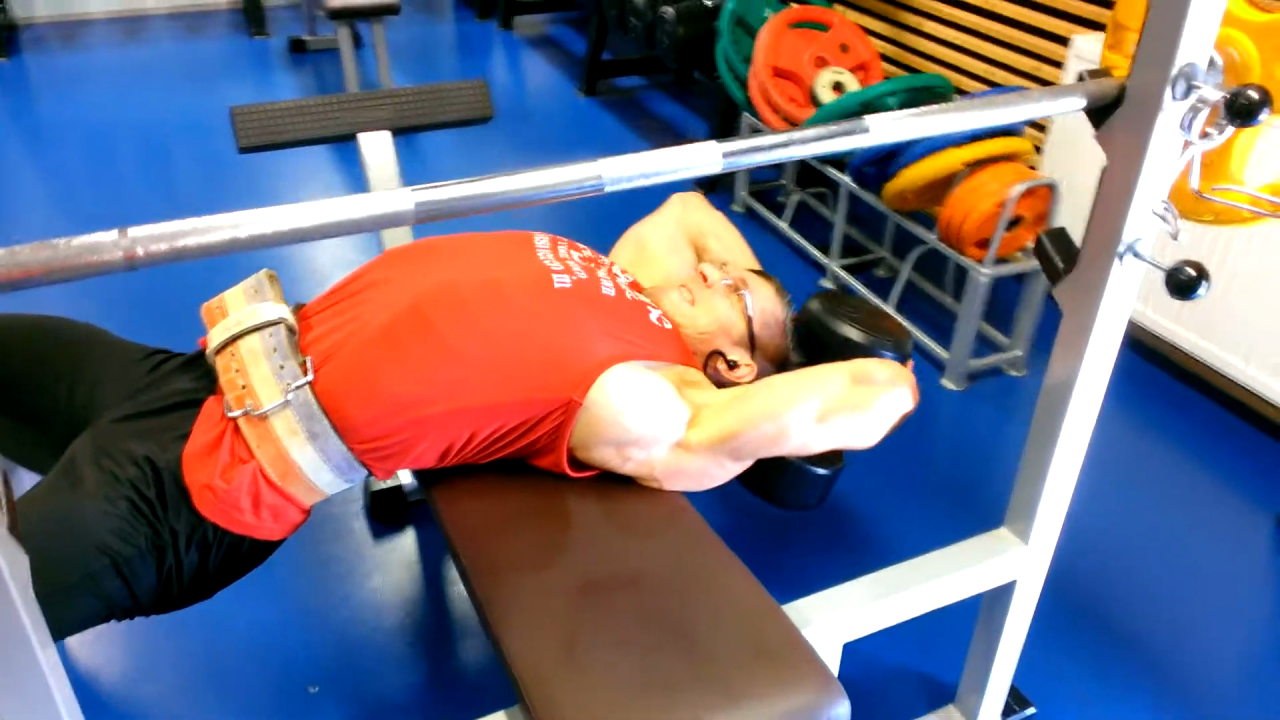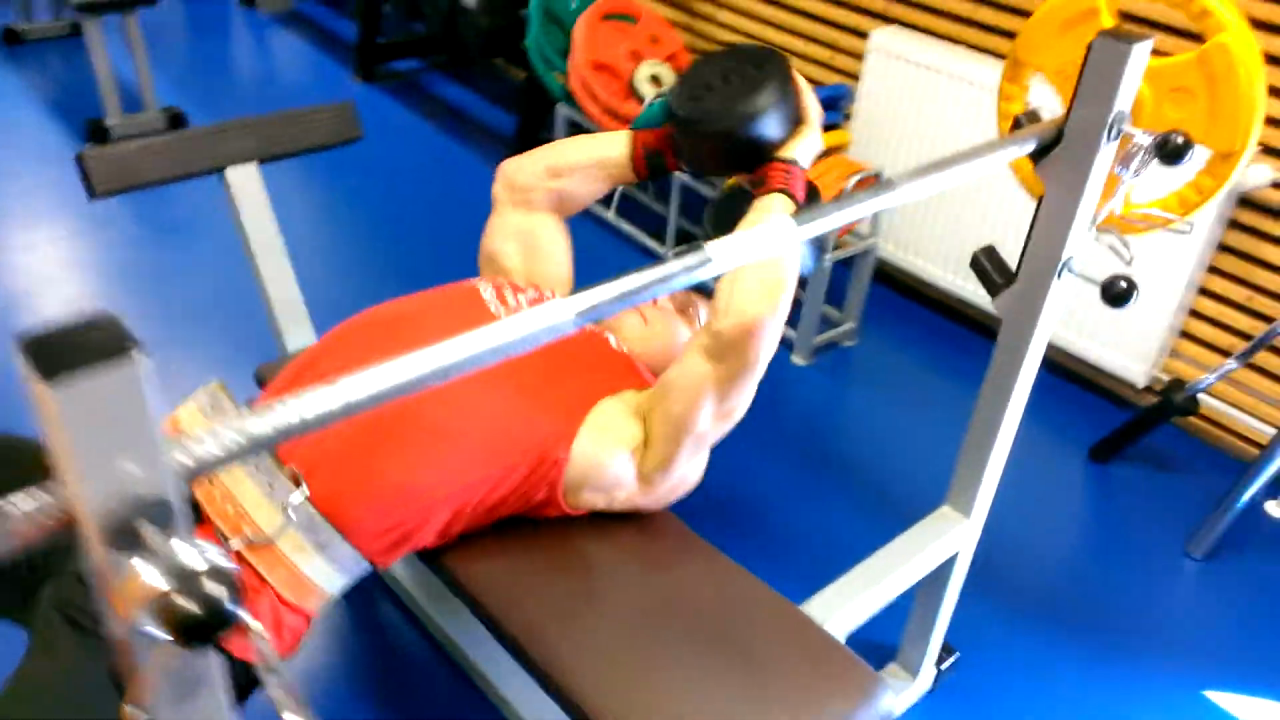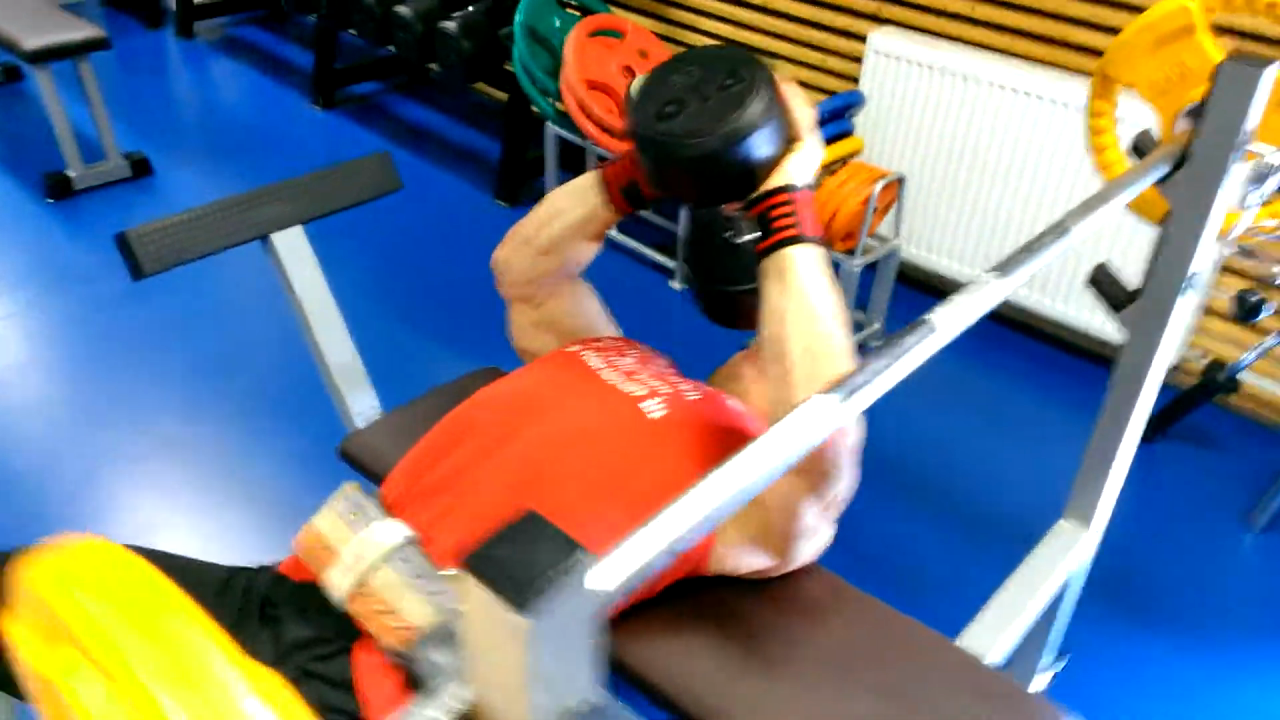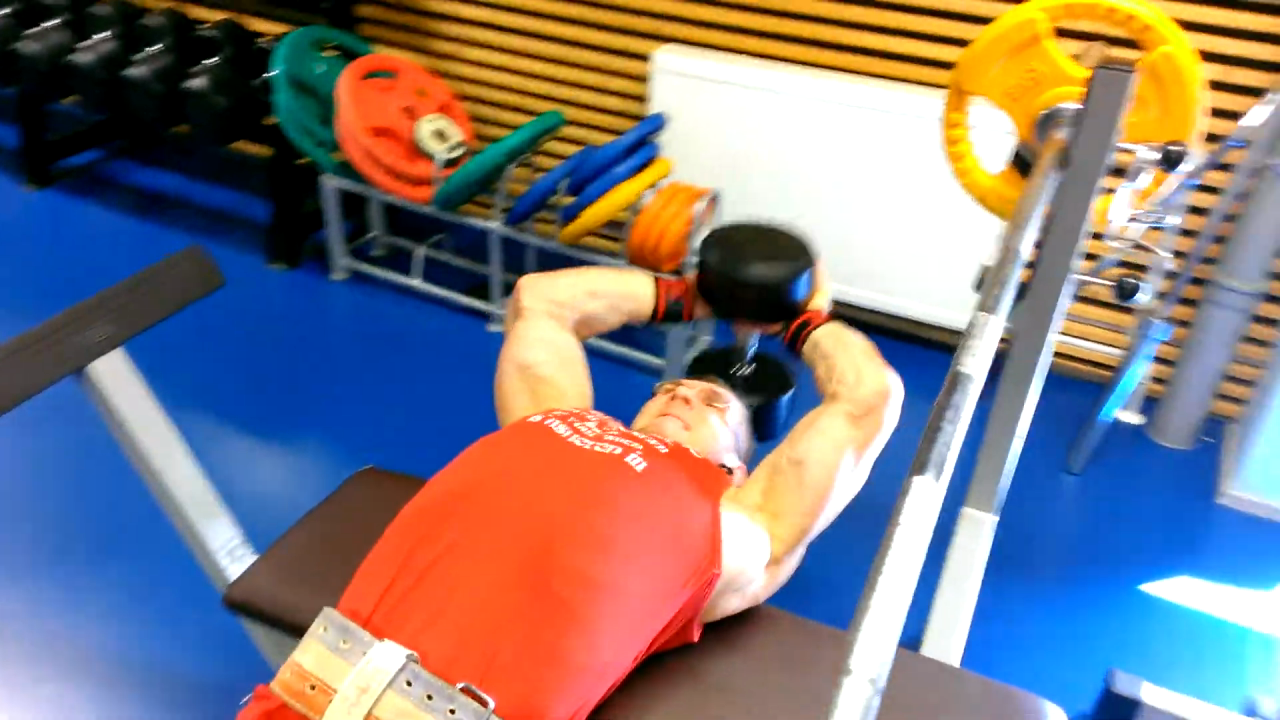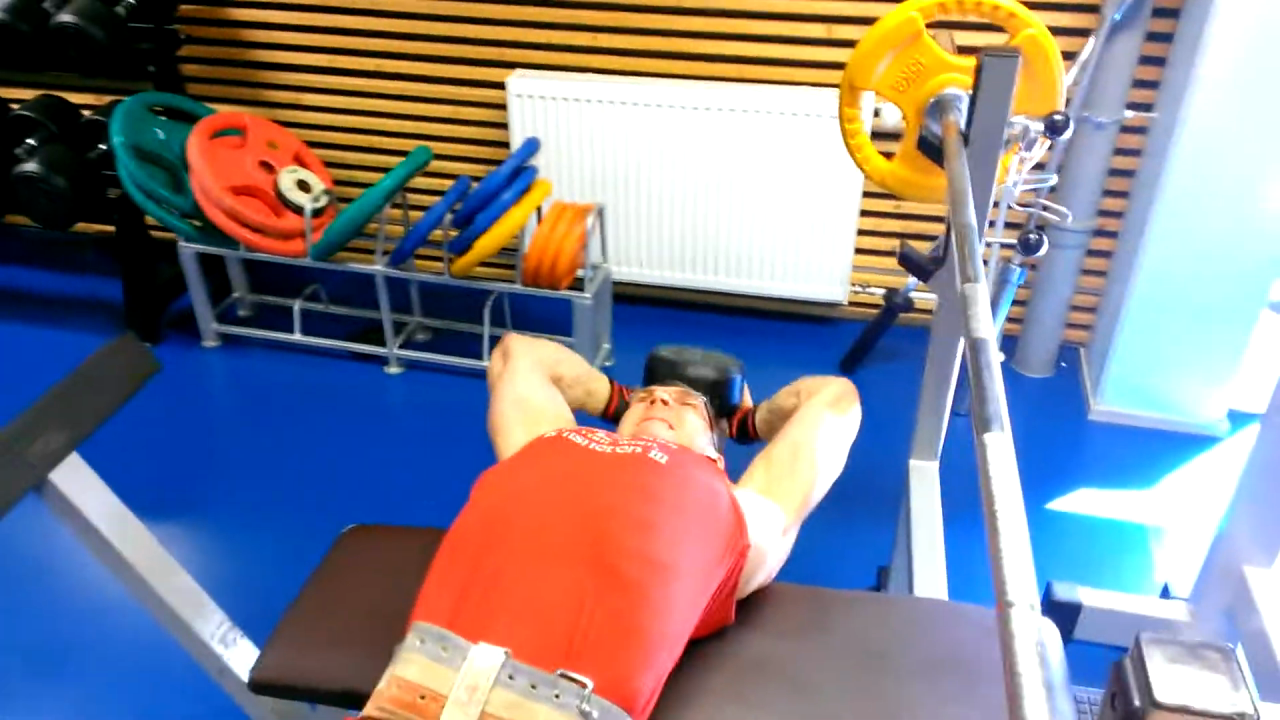
dt=0.7s
person 1, frame 1
left shoulder: (649, 409)
right shoulder: (637, 289)
left elbow: (873, 395)
right elbow: (690, 211)
left wrist: (841, 359)
right wrist: (777, 300)
person 1, frame 2
left shoulder: (632, 447)
right shoulder: (539, 303)
left elbow: (739, 332)
right elbow: (523, 180)
left wrist: (781, 178)
right wrist: (668, 142)
person 1, frame 3
left shoulder: (768, 507)
right shoulder: (620, 365)
left elbow: (822, 427)
right elbow: (523, 266)
left wrist: (786, 208)
right wrist: (639, 171)
person 1, frame 4
left shoulder: (734, 527)
right shoulder: (552, 420)
left elbow: (869, 396)
right elbow: (538, 300)
left wrist: (809, 323)
right wrist: (680, 298)
person 1, frame 5
left shoulder: (734, 510)
right shoulder: (546, 451)
left elbow: (836, 397)
right elbow: (516, 354)
left wrist: (748, 419)
right wrist: (618, 399)
